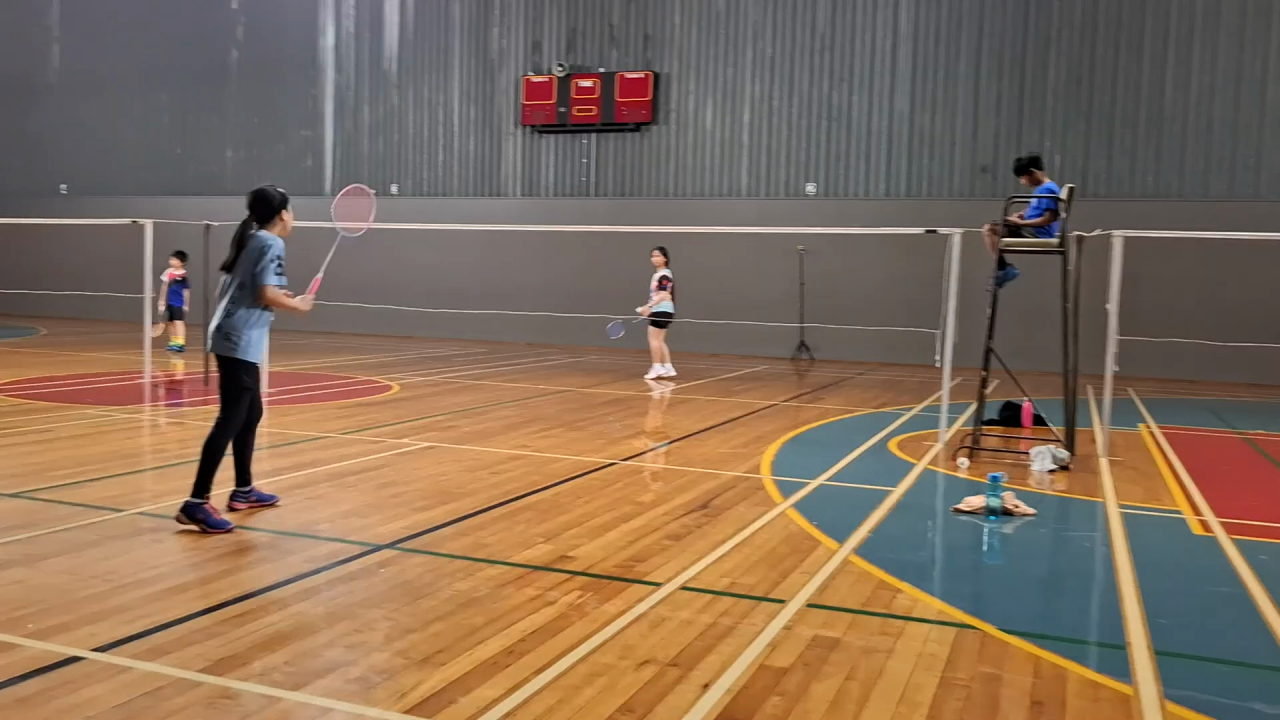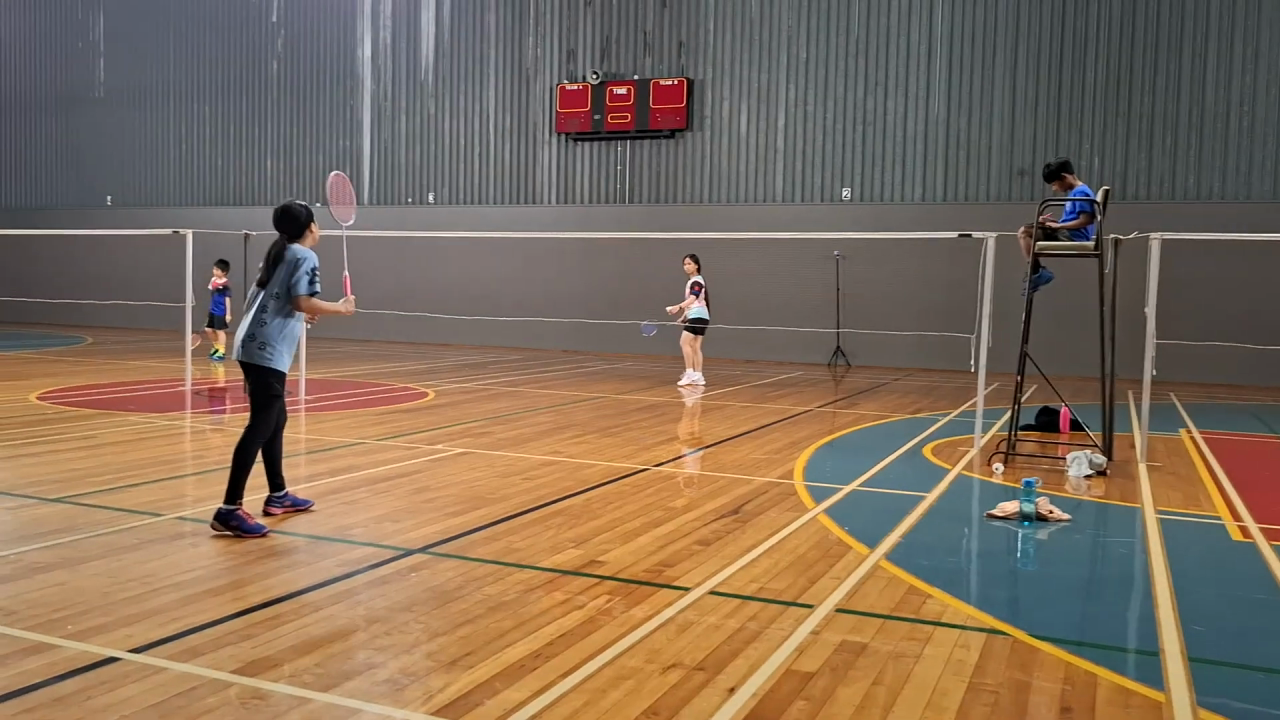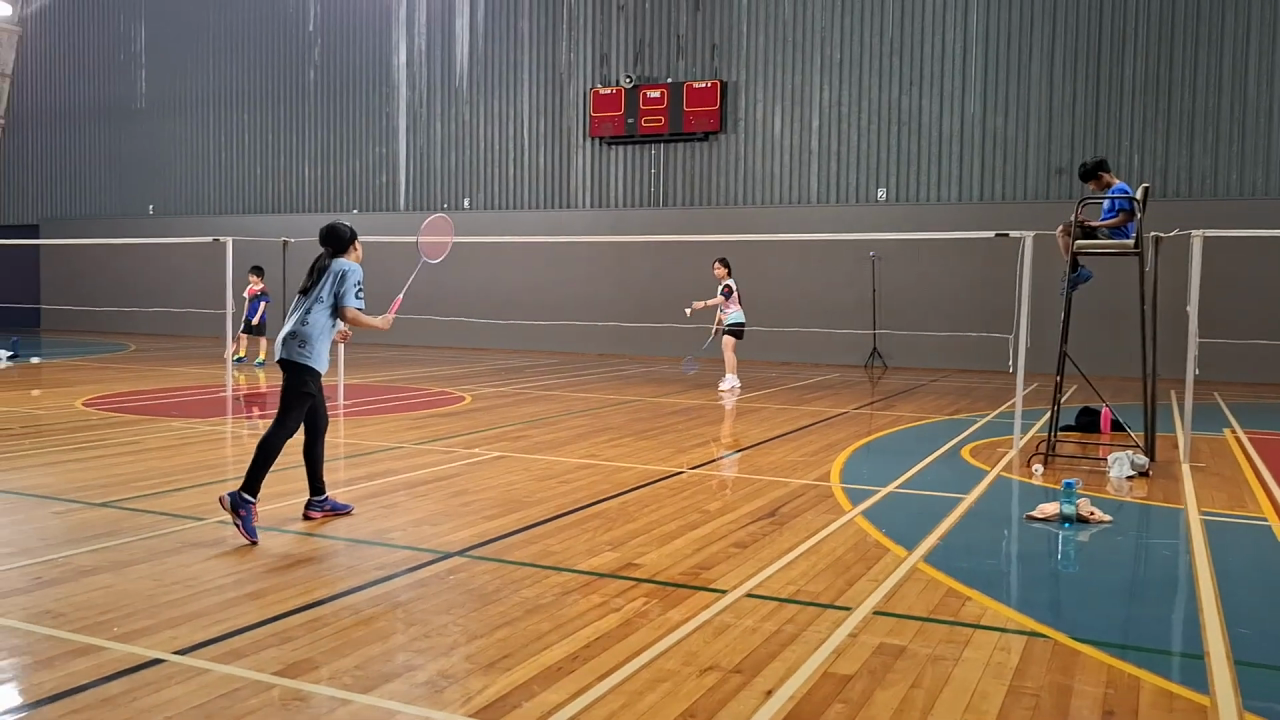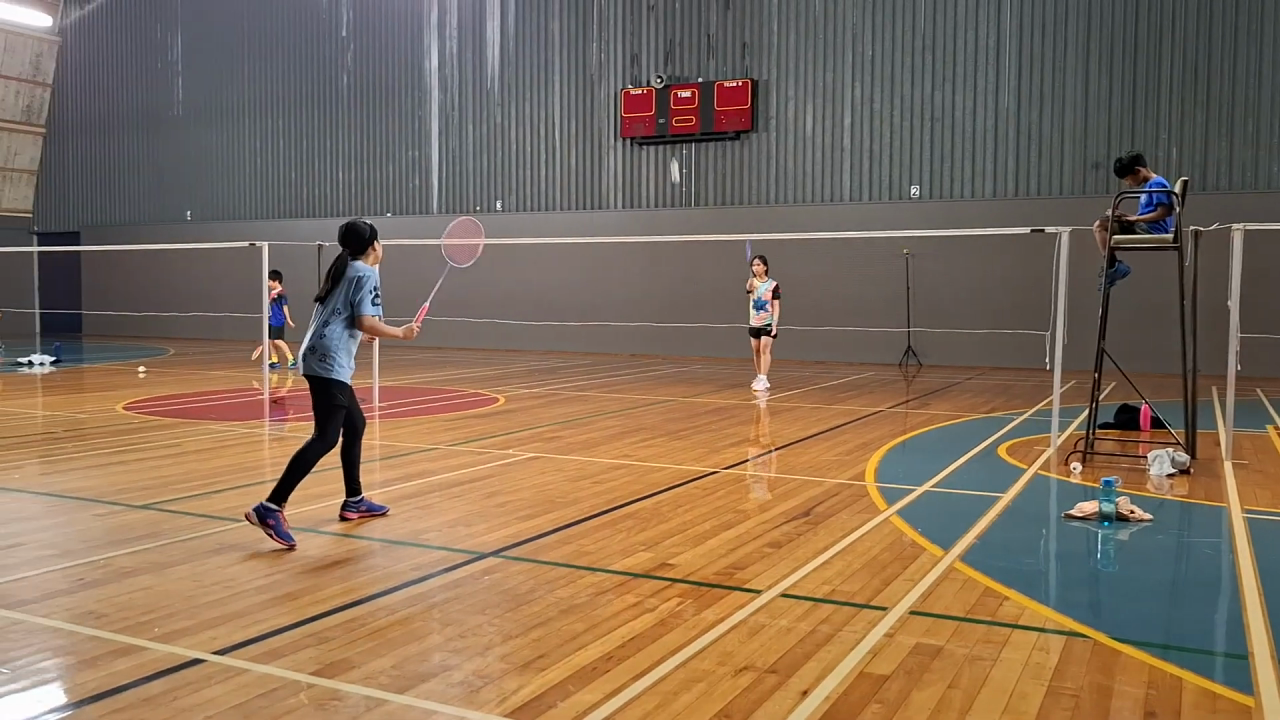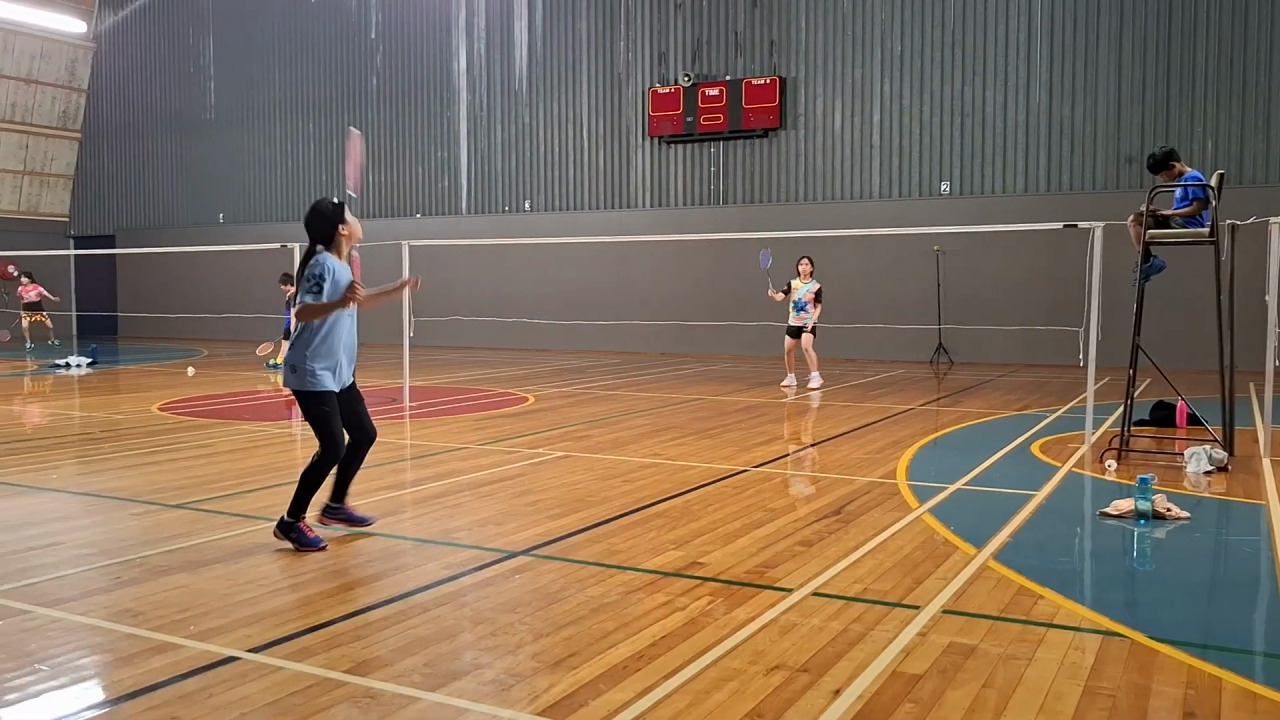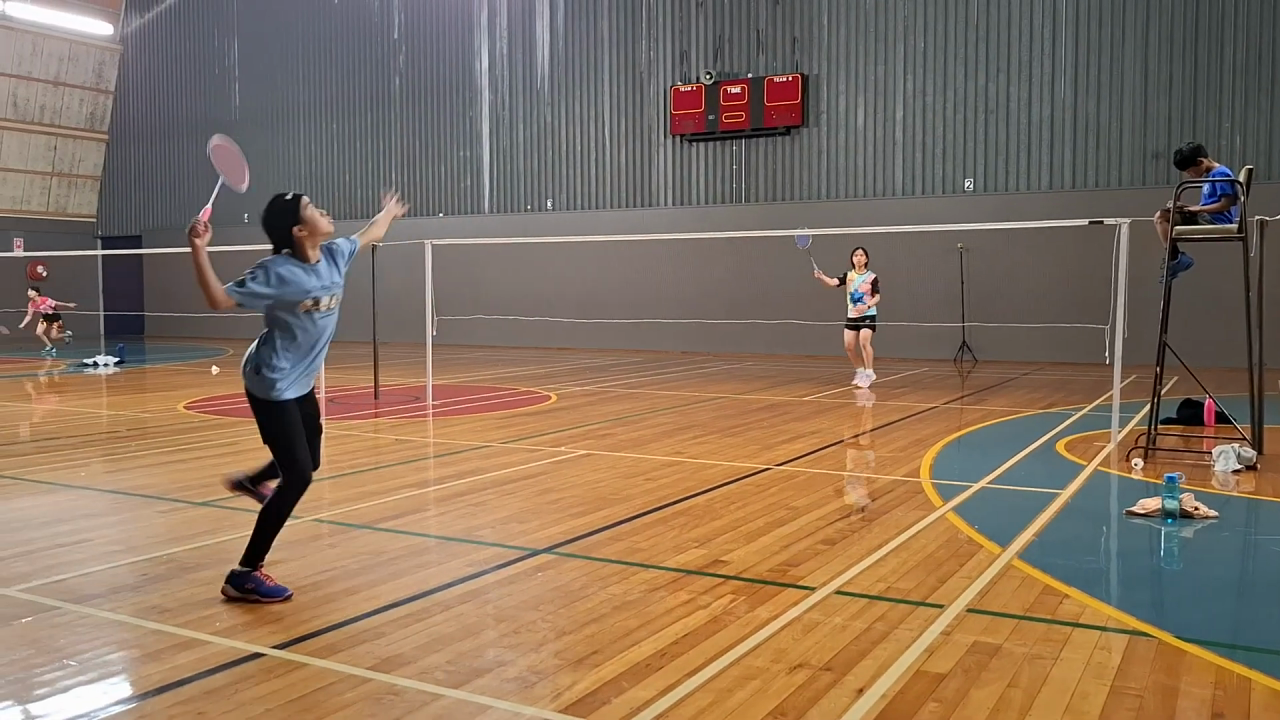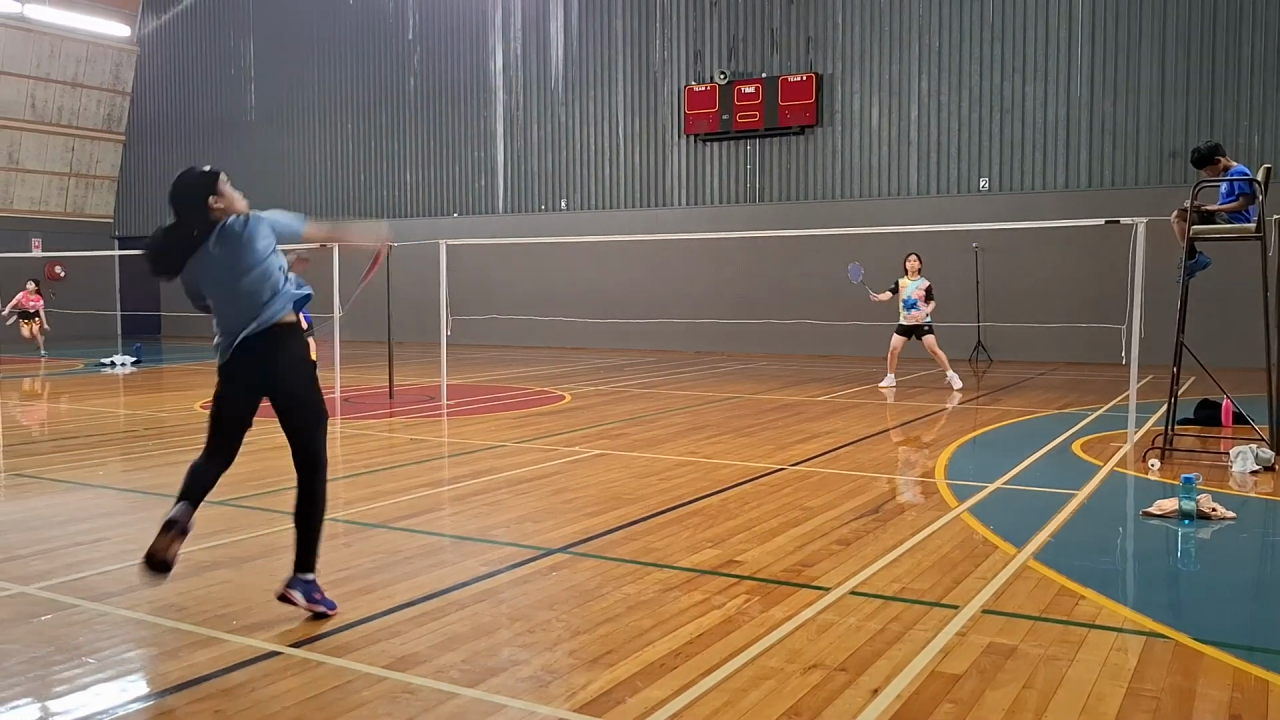
dt=0.4s
person 1, frame 1
left shoulder: (250, 240)
right shoulder: (271, 243)
right elbow: (268, 296)
left wrist: (284, 298)
right wrist: (297, 304)
left hip: (236, 340)
right hip: (240, 342)
left knee: (251, 412)
right knee: (233, 419)
left ankle: (243, 490)
right ankle: (196, 503)
person 1, frame 2
left shoulder: (280, 254)
right shoulder: (304, 256)
right elbow: (303, 303)
left wrist: (301, 316)
right wrist: (341, 308)
left hip: (254, 345)
right hip: (267, 350)
left knee: (275, 421)
right knee: (261, 426)
left ankle: (278, 495)
right ankle: (229, 509)
person 1, frame 3
left shoulder: (323, 268)
right shoulder: (350, 268)
right elbow: (348, 314)
left wrist: (332, 333)
right wrist: (379, 322)
left hip: (297, 349)
right hip: (305, 352)
left knee: (317, 424)
right knee: (286, 424)
left ankle: (318, 500)
right ankle: (244, 498)
person 1, frame 4
left shoulder: (343, 272)
right shoulder: (366, 273)
right elbow: (366, 322)
left wrist: (358, 336)
right wrist: (400, 332)
left hip: (325, 360)
right hip: (330, 362)
left knee: (355, 425)
right knee: (326, 438)
left ankle: (354, 501)
right ankle: (270, 507)
person 1, frame 5
left shoulder: (340, 264)
right shoulder: (322, 265)
right elbow: (303, 313)
left wrist: (393, 290)
right wrist: (341, 300)
left hip: (338, 372)
right hip: (312, 373)
left knee: (364, 434)
right knee: (334, 448)
left ankle: (336, 505)
right ankle: (291, 521)
person 1, frame 6
left shoulder: (335, 254)
right shoulder: (274, 271)
left elbow: (369, 233)
right elbow: (219, 300)
left wrist: (390, 210)
right wrist: (199, 250)
left hip: (301, 382)
right hip: (273, 385)
left knee: (306, 462)
right knee: (298, 474)
left ankle: (252, 482)
right ankle: (246, 573)
person 1, frame 7
left shoulder: (192, 265)
right shoulder: (254, 224)
right elbow: (312, 231)
left hip: (234, 363)
right hip: (278, 349)
left knee: (215, 456)
right knee: (311, 463)
left ankle: (179, 516)
right ankle: (303, 578)
